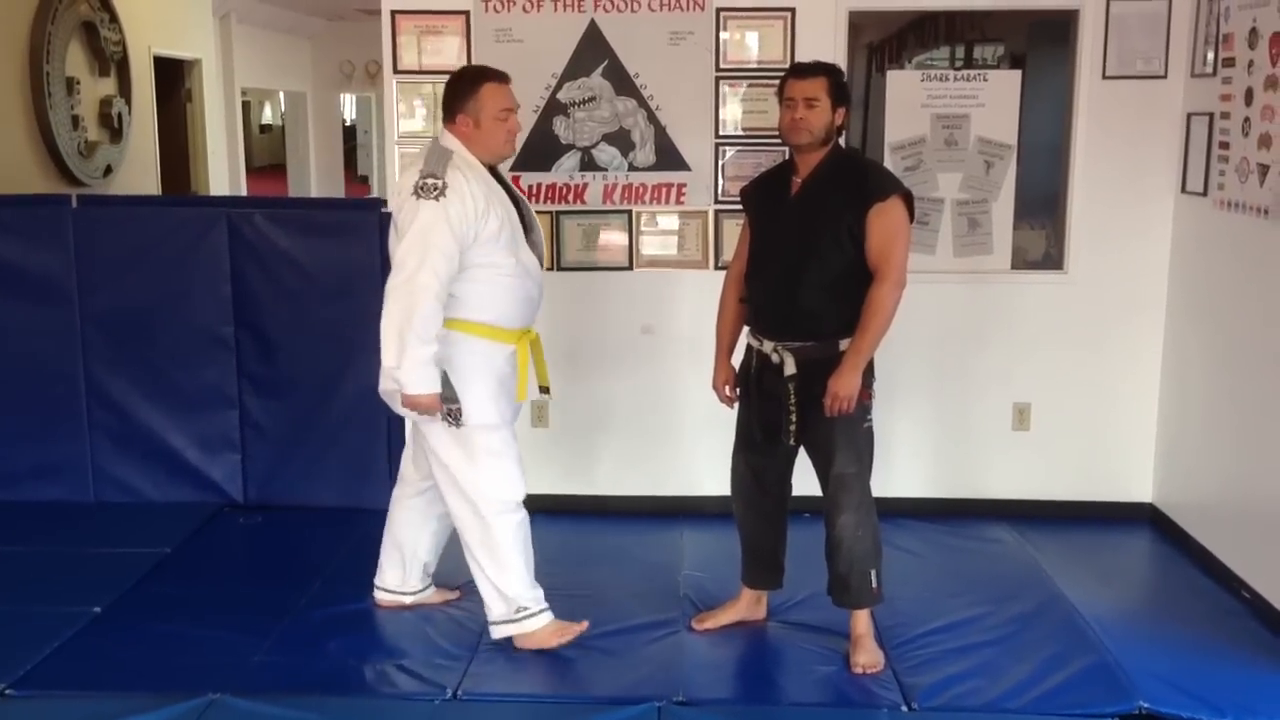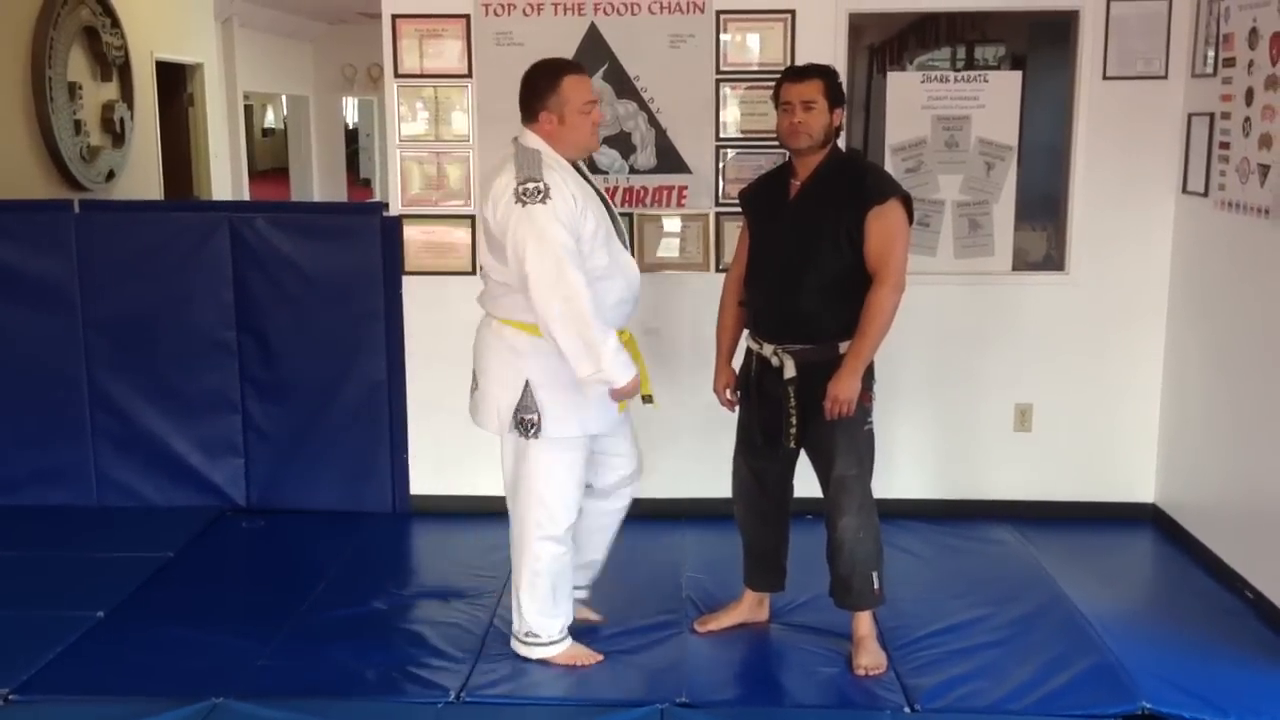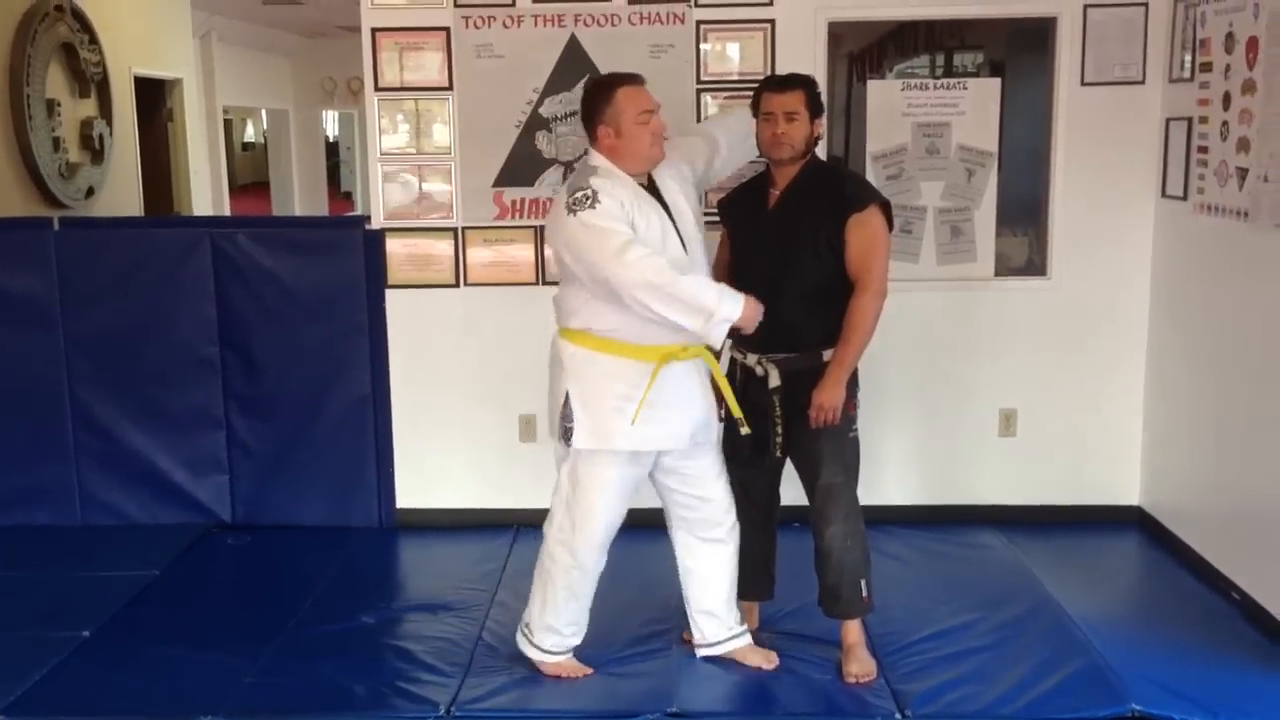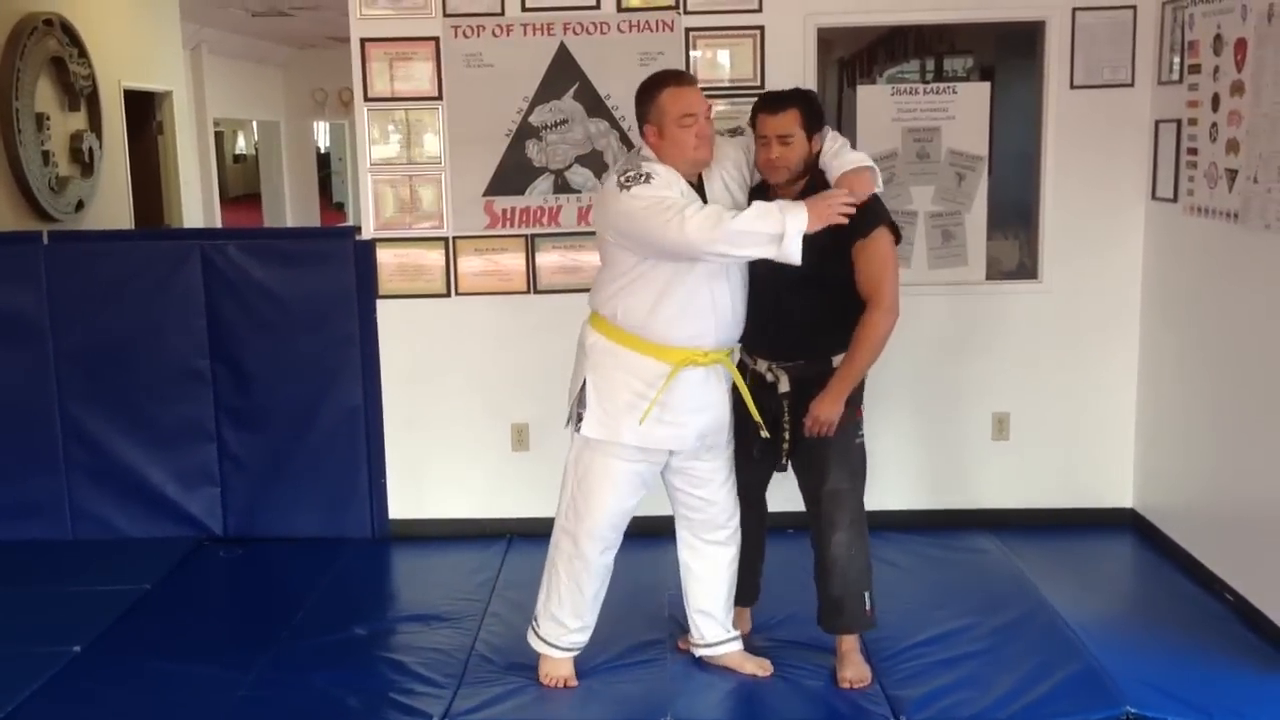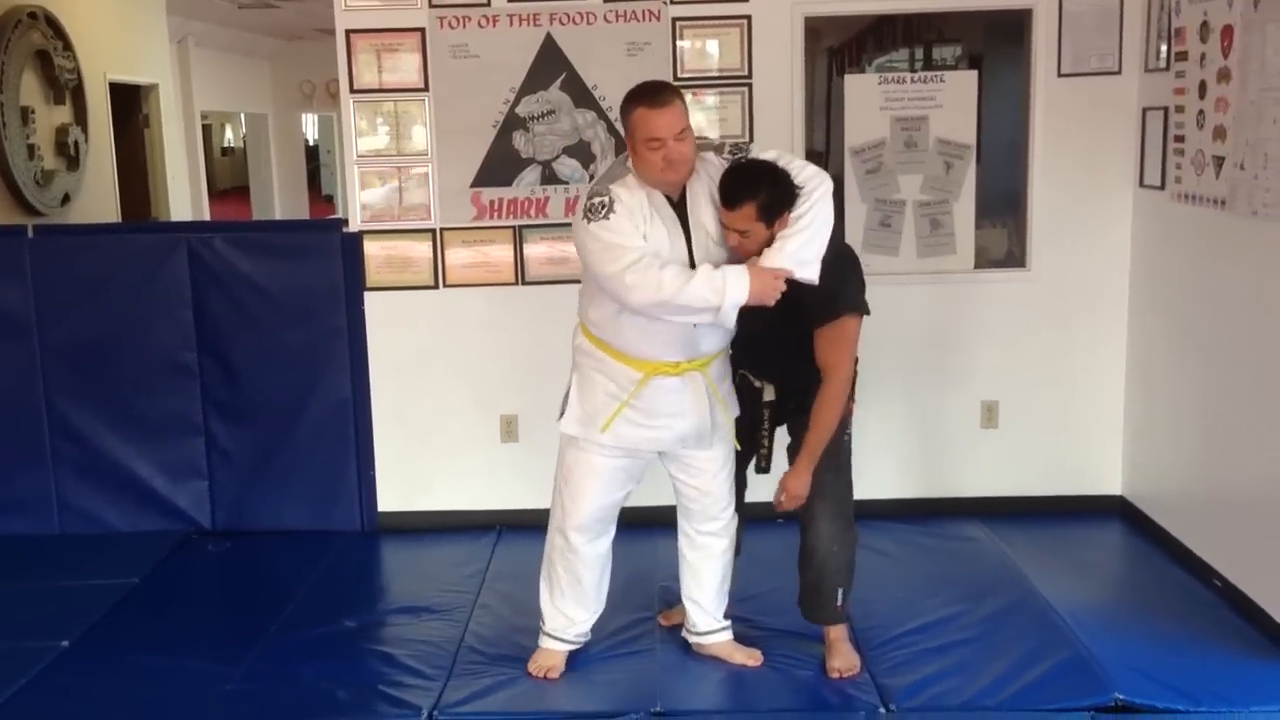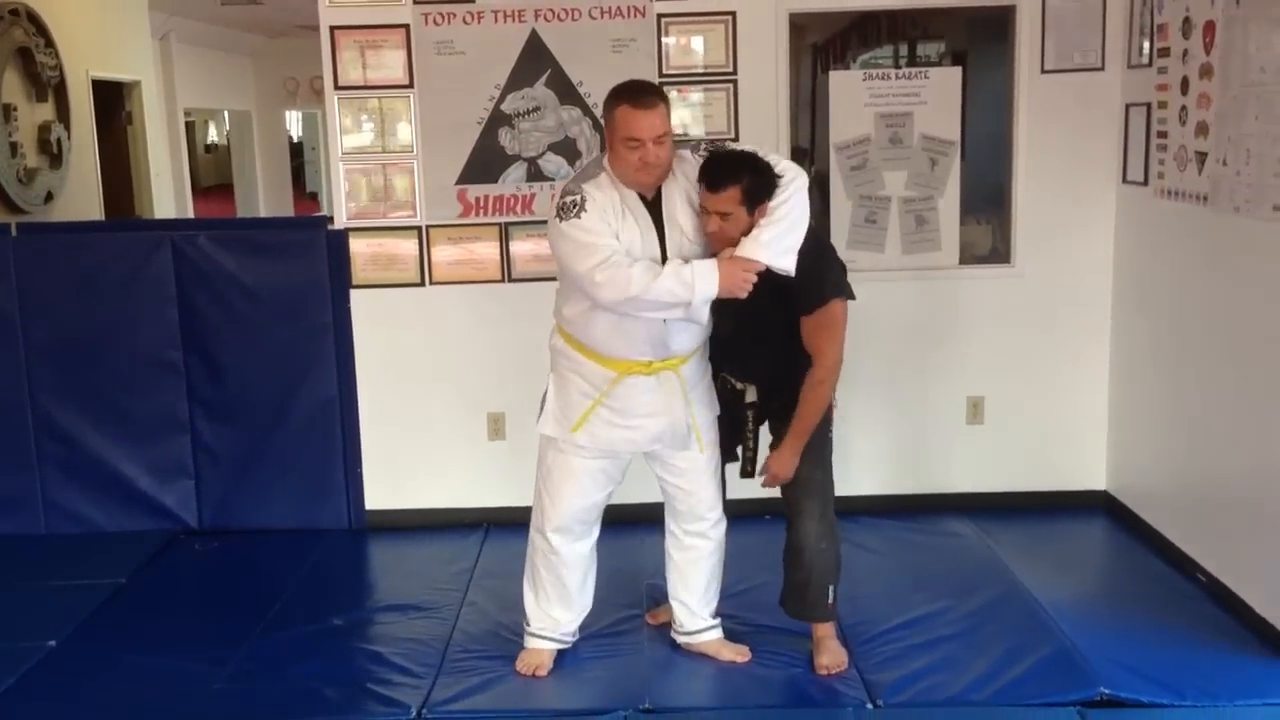
dt=0.4s
person 1, frame 1
left shoulder: (479, 174)
right shoulder: (440, 184)
right elbow: (416, 285)
right wrist: (416, 376)
left hip: (478, 358)
right hip: (453, 364)
left knee: (429, 476)
right knee: (491, 490)
left ankle: (399, 582)
right ankle: (522, 613)
person 1, frame 2
left shoulder: (560, 167)
right shoulder: (531, 185)
right elbow: (557, 292)
right wrist: (614, 367)
left hip: (578, 361)
right hip: (539, 366)
left knee: (615, 475)
right knee: (546, 508)
left ankle: (566, 586)
right ankle: (540, 634)
person 1, frame 3
left shoulder: (666, 169)
right shoulder: (586, 198)
left elbow: (716, 143)
right elbow: (639, 274)
right wrist: (728, 306)
left hip: (677, 382)
right hip: (606, 386)
left knee: (708, 515)
right knee: (589, 523)
left ankle: (721, 633)
right ankle: (548, 641)
person 1, frame 4
left shoulder: (729, 159)
right shoulder: (631, 188)
right elbow: (698, 231)
left wrist: (850, 174)
right wrist: (800, 218)
left hip: (704, 384)
right hip: (629, 379)
left knee: (714, 520)
right knee: (592, 522)
left ankle: (715, 639)
right ankle: (556, 641)
person 1, frame 5
left shoulder: (723, 169)
right shoulder: (608, 203)
left elbow: (812, 184)
right elbow: (643, 287)
left wrist: (780, 264)
right wrist: (739, 286)
left hip: (702, 383)
right hip: (617, 384)
left knee: (712, 512)
right knee: (582, 517)
left ankle: (708, 629)
right ankle: (559, 634)
person 1, frame 6
left shoulder: (698, 170)
right shoulder: (581, 202)
left elbow: (786, 180)
right elbow: (615, 283)
left wrist: (755, 253)
right wrist: (710, 279)
left hip: (680, 381)
right hip: (595, 384)
left knee: (700, 514)
right knee: (564, 517)
left ankle: (697, 627)
right ankle: (547, 633)
person 2, frame 1
left shoulder: (871, 186)
right shoulder: (764, 189)
left elbow: (888, 279)
right elbow: (739, 276)
left wrist: (853, 366)
right wrist: (723, 356)
left hip: (832, 366)
right hip: (765, 364)
left knee: (847, 499)
right knee: (755, 485)
left ankle: (861, 626)
right ankle: (753, 597)
person 2, frame 2
left shoulder: (869, 189)
right shoulder: (762, 193)
left elbow: (887, 282)
right elbow: (739, 279)
left wrist: (852, 369)
right wrist: (724, 359)
left hip: (832, 368)
right hip: (765, 367)
left knee: (848, 500)
right knee: (756, 487)
left ankle: (864, 628)
right ankle: (756, 599)
person 2, frame 3
left shoulder: (849, 196)
right shoulder: (740, 202)
left elbow: (869, 289)
right elbow: (720, 286)
left wrist: (837, 375)
left hip: (816, 376)
right hip: (748, 375)
left knee: (834, 508)
right knee: (744, 499)
left ankle: (852, 636)
right ankle: (745, 611)
person 2, frame 4
left shoulder: (856, 210)
right shoulder: (748, 206)
left elbow: (882, 306)
left wrist: (837, 393)
left hip: (822, 380)
right hip: (754, 378)
left knee: (836, 515)
right knee: (736, 500)
left ankle: (847, 643)
right ankle: (737, 615)
person 2, frame 5
left shoulder: (830, 270)
right shoulder: (729, 247)
left elbow: (836, 377)
left wrist: (804, 468)
left hip: (814, 390)
right hip: (747, 378)
left knee: (824, 508)
left ankle: (835, 631)
person 2, frame 6
left shoulder: (809, 259)
right shoulder: (701, 239)
left elbow: (825, 364)
left wrist: (790, 447)
left hip: (794, 388)
right hip: (724, 379)
left knee: (807, 504)
left ankle: (823, 628)
